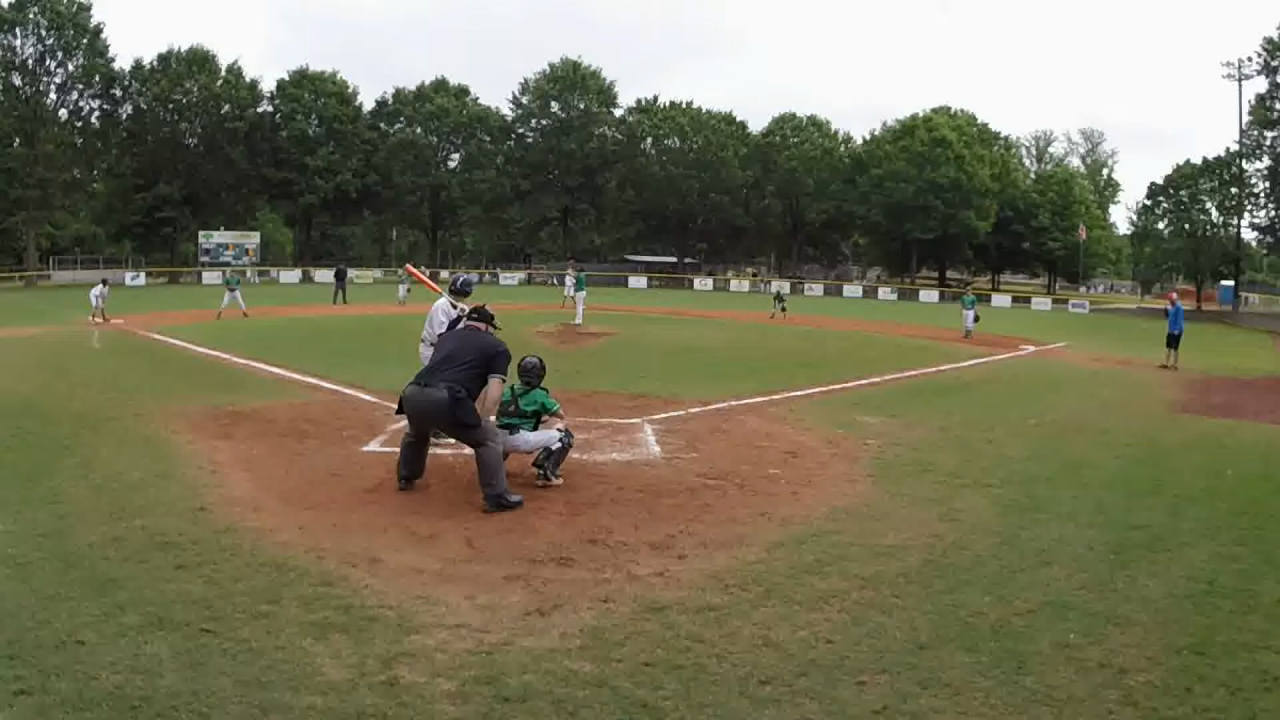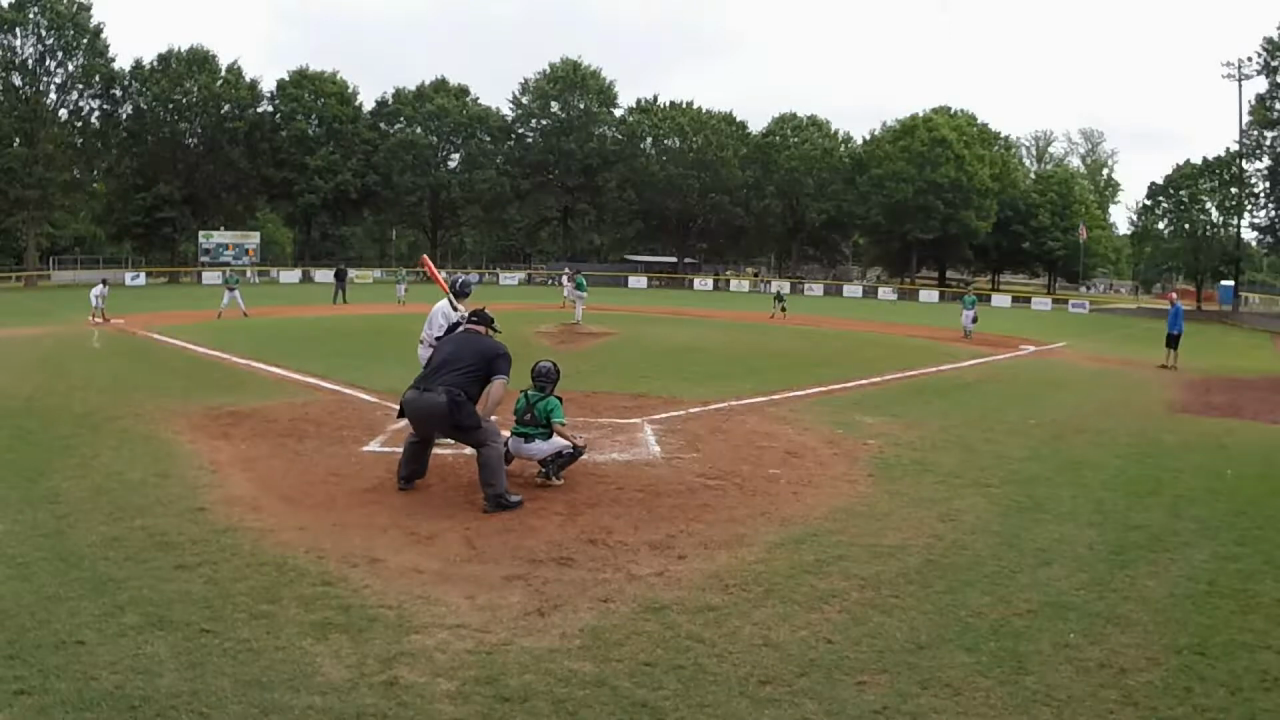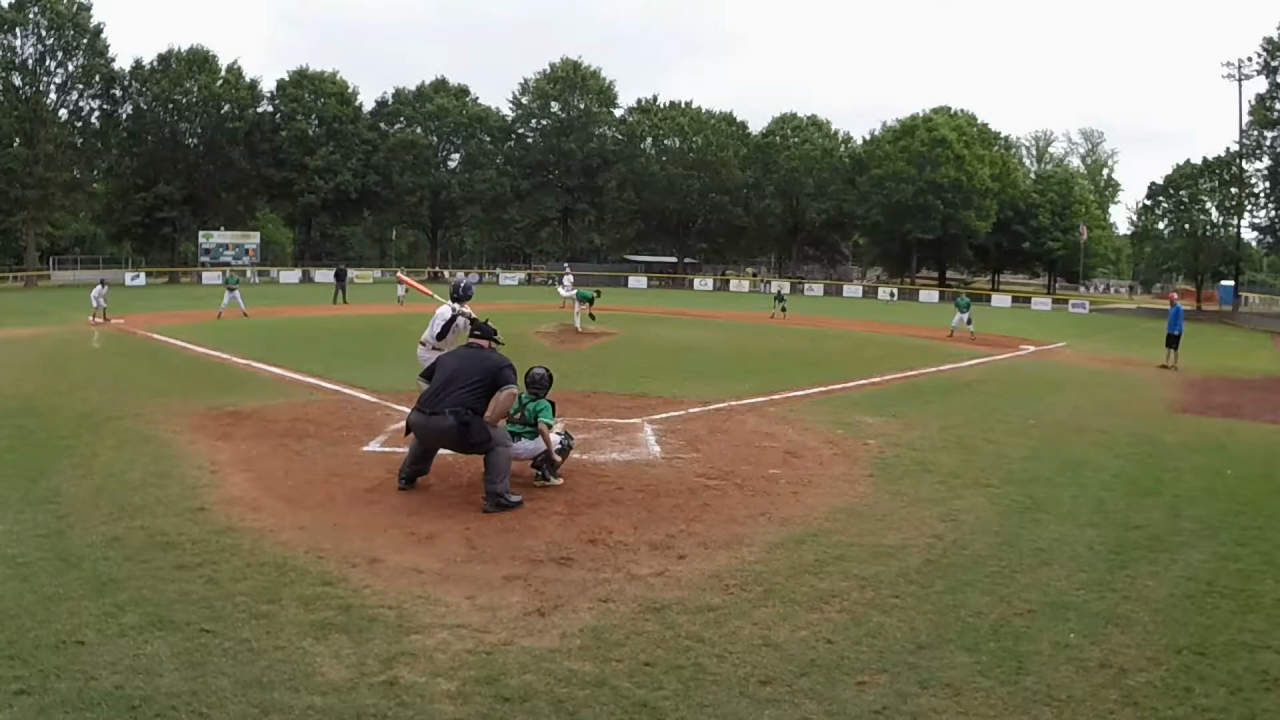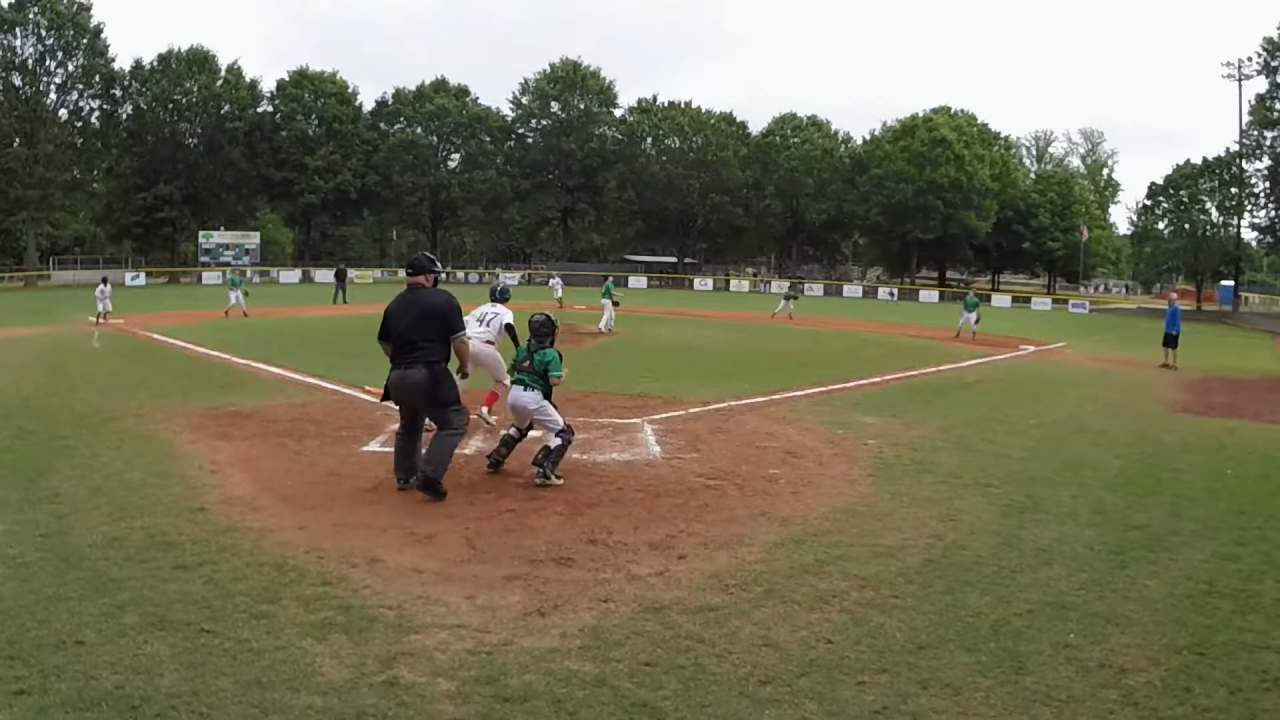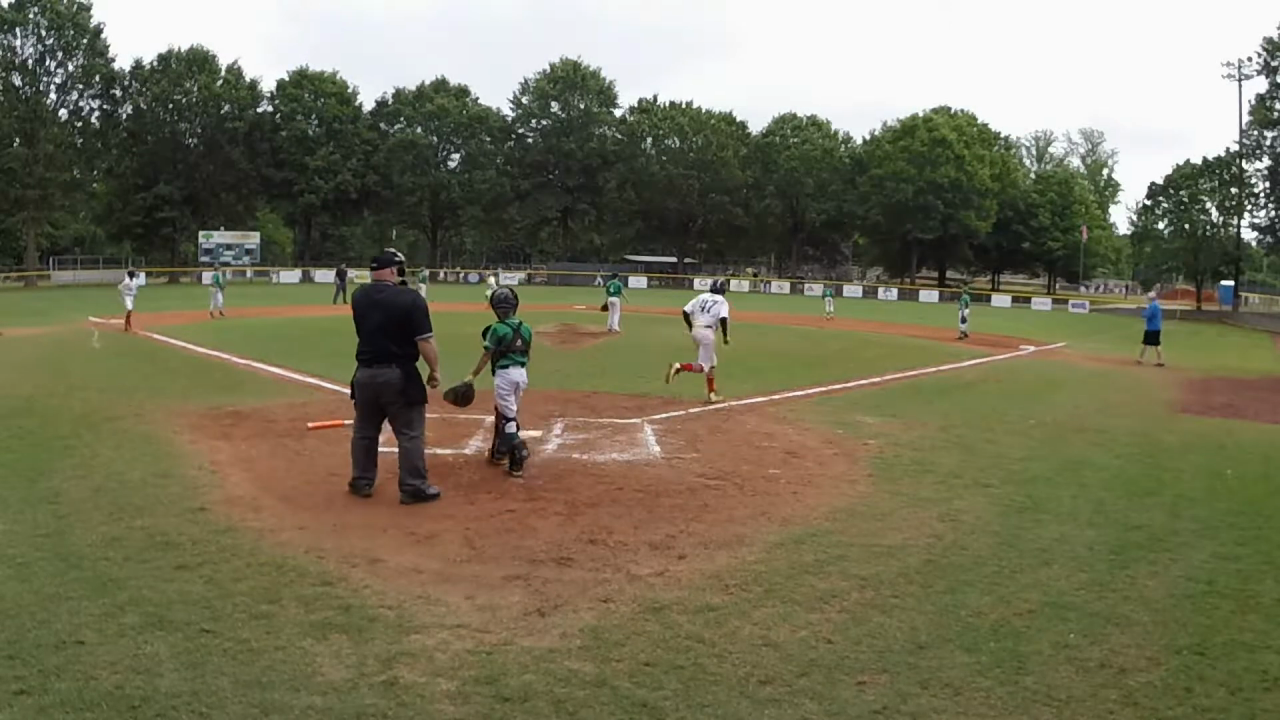
dt=1s
person 1, frame 1
left shoulder: (448, 336)
right shoulder: (496, 346)
right elbow: (495, 386)
right wrist: (482, 420)
left hip: (413, 394)
right hip: (445, 399)
left knee: (416, 433)
right knee: (489, 438)
left ankle: (406, 478)
right ankle: (497, 498)
person 1, frame 2
left shoulder: (447, 341)
right shoulder: (496, 348)
right elbow: (499, 384)
right wrist: (482, 418)
left hip: (413, 399)
right hip: (444, 404)
left knee: (421, 433)
right knee: (491, 439)
left ankle: (406, 478)
right ankle: (497, 498)
person 1, frame 3
left shoulder: (448, 356)
right shoulder: (499, 361)
left elbow: (423, 381)
right elbow: (510, 393)
right wrist: (489, 423)
left hip: (419, 421)
right hip: (453, 426)
right knee: (501, 440)
left ankle: (407, 477)
right ankle: (497, 497)
person 1, frame 4
left shoulder: (394, 305)
right shoulder: (443, 299)
left elbow: (384, 343)
right elbow: (459, 339)
right wrist: (465, 365)
left hip: (398, 376)
right hip: (429, 375)
left knee: (408, 427)
right knee: (454, 423)
left ankle: (404, 478)
right ankle: (427, 477)
person 1, frame 5
left shoulder: (360, 296)
right shoulder: (409, 298)
right elbow: (425, 341)
left wrist: (381, 276)
right wrist: (434, 370)
left hip: (365, 374)
right hip: (399, 376)
left knee: (364, 432)
right knee: (411, 434)
left ankle: (362, 482)
right ankle: (414, 488)
